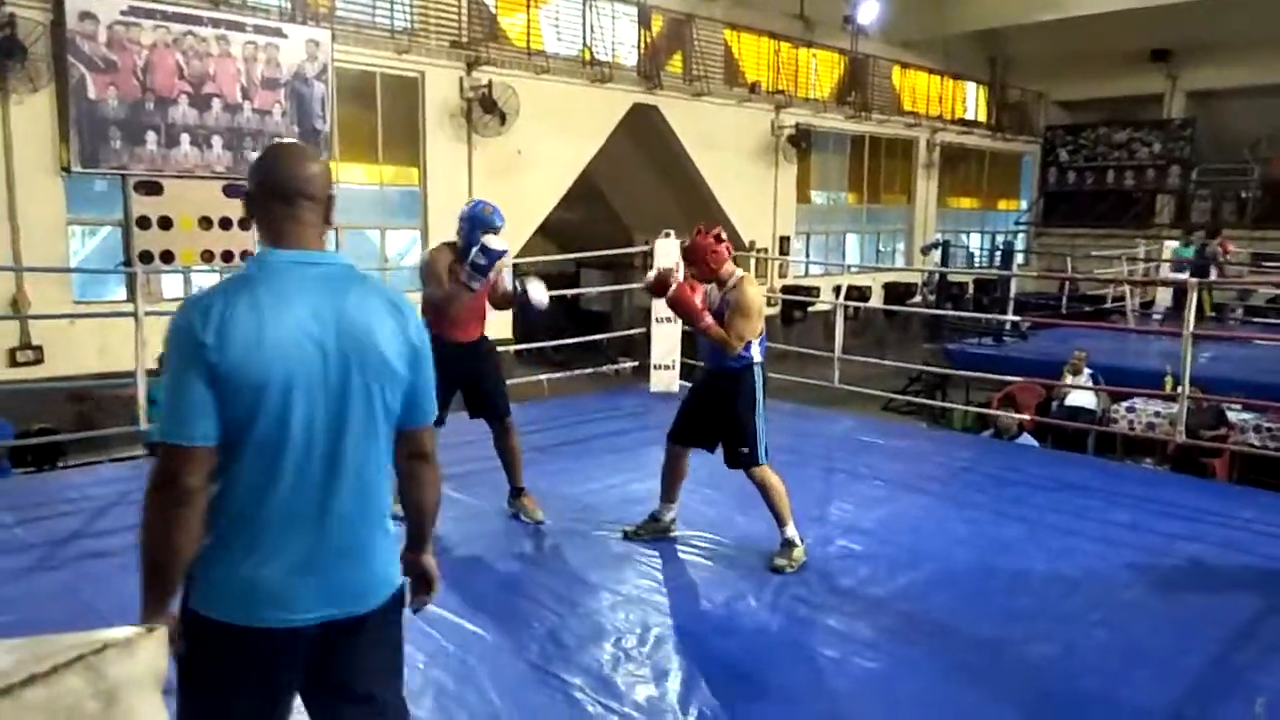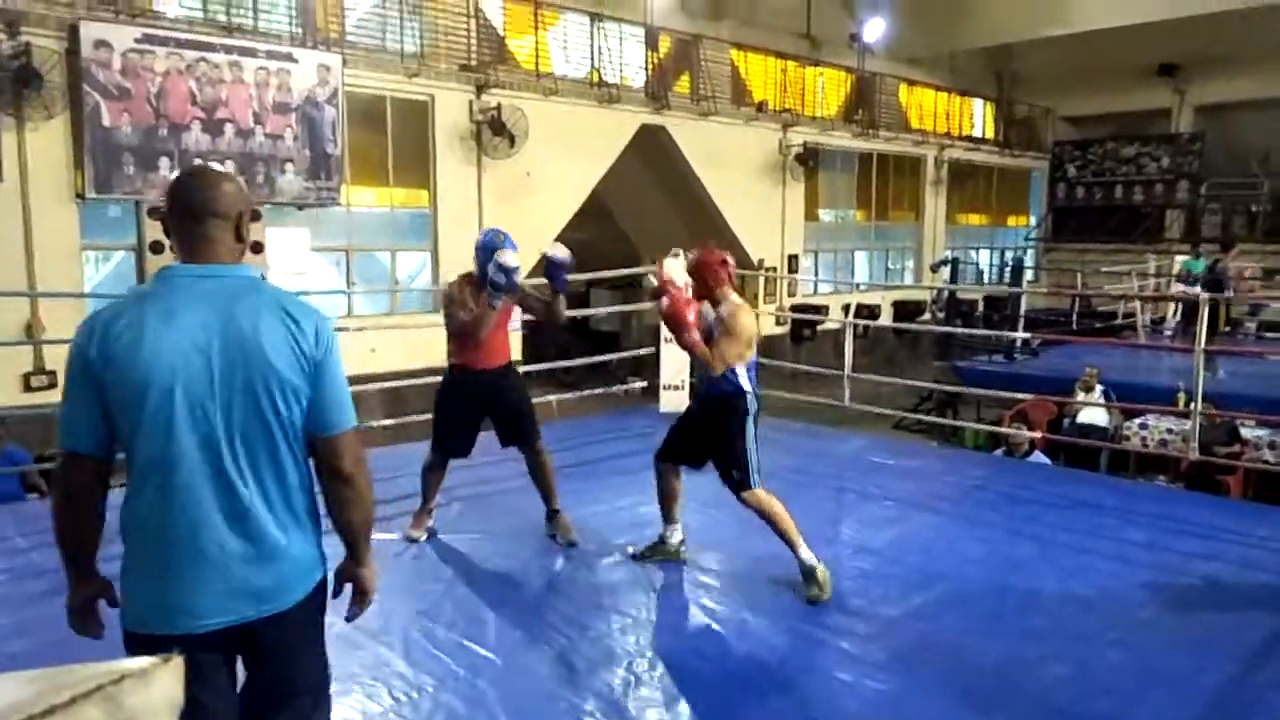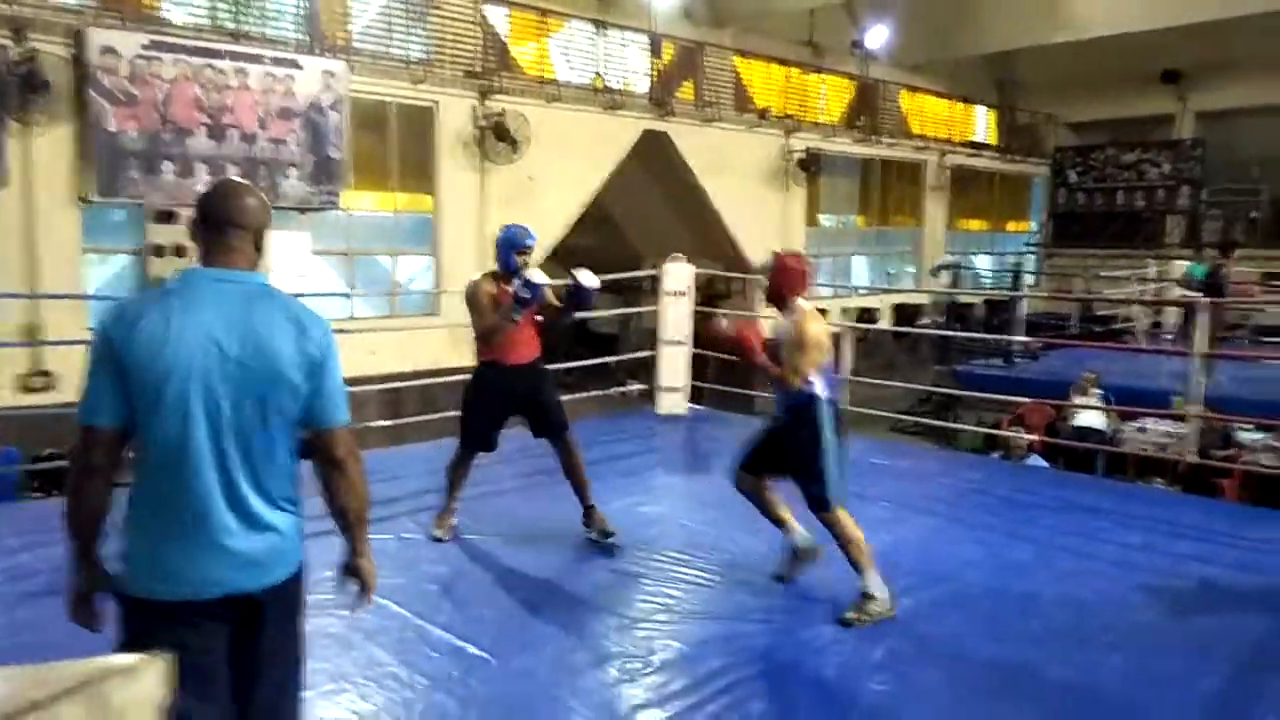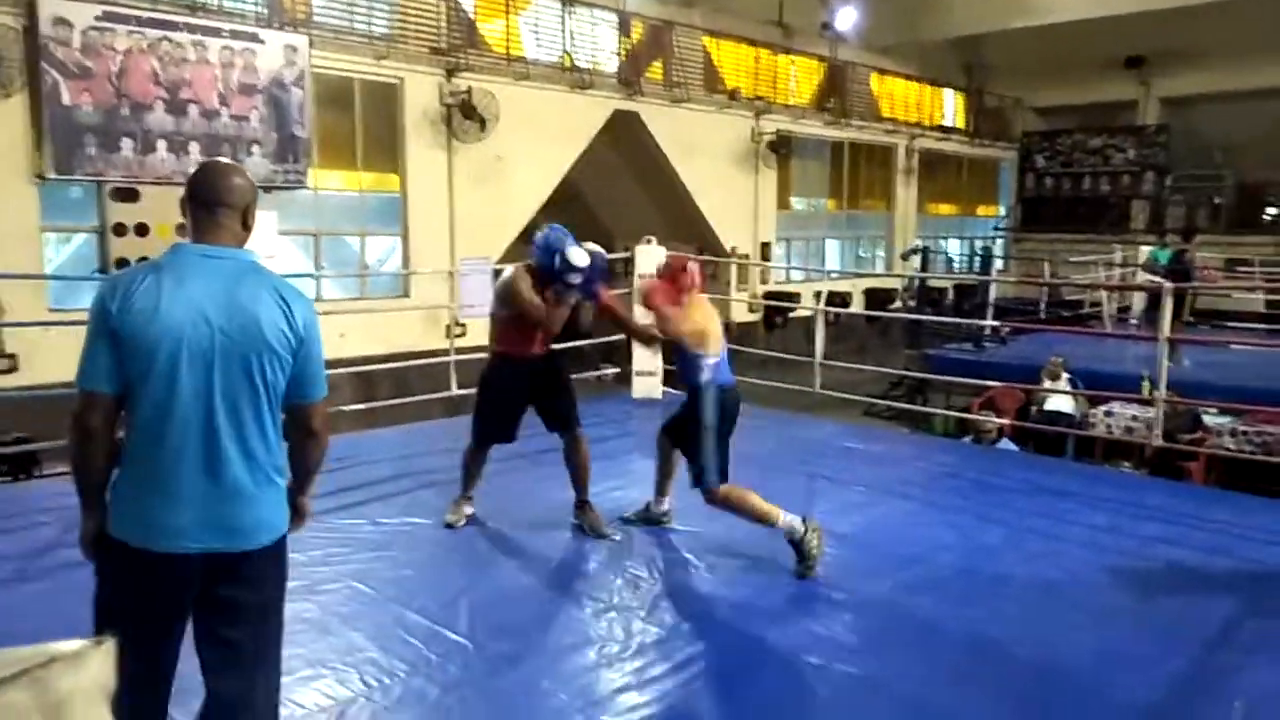
dt=0.5s
person 1, frame 1
left shoulder: (208, 319)
right shoulder: (394, 311)
left elbow: (182, 484)
right elbow: (419, 455)
left wrist: (155, 605)
right wrist: (419, 544)
left hip: (241, 600)
right hip: (365, 587)
person 1, frame 2
left shoulder: (107, 332)
right shoulder: (301, 323)
left elbow: (80, 481)
right elbow: (342, 467)
left wrist: (81, 575)
right wrist: (360, 556)
left hip: (169, 599)
right hip: (286, 582)
person 1, frame 3
left shoulder: (130, 322)
right shoulder: (305, 328)
left elbow: (96, 458)
right elbow: (337, 456)
left wrist: (85, 558)
right wrist: (357, 546)
left hip: (166, 574)
right hip: (270, 565)
person 1, frame 4
left shoulder: (124, 293)
right shoulder: (289, 304)
left elbow: (94, 421)
right elbow: (310, 424)
left wrist: (92, 506)
right wrist: (299, 488)
left hip: (146, 528)
right hip: (252, 528)
person 2, frame 1
left shoulder: (745, 292)
right shoulder: (712, 286)
left elbow: (731, 344)
right elbow: (701, 327)
left wrist: (696, 313)
right wrist: (675, 294)
left hip: (741, 381)
right hip: (713, 376)
left knee: (755, 467)
right knee: (676, 444)
left ankle: (792, 540)
right ankle: (664, 518)
person 2, frame 2
left shoulder: (738, 317)
right shoulder: (713, 309)
left elbow: (714, 365)
right elbow: (699, 341)
left wrist: (686, 330)
right wrist: (673, 301)
left hip: (734, 405)
right hip: (707, 399)
left knee: (749, 493)
right knee: (666, 463)
left ankle: (810, 565)
right ankle: (671, 540)
person 2, frame 3
left shoulder: (806, 325)
right shoulder: (790, 321)
left elbow: (790, 381)
right elbow: (783, 367)
left wrist: (753, 353)
right wrist: (753, 345)
left hip: (814, 417)
right hip: (791, 416)
left knee: (827, 510)
right knee: (747, 478)
left ankle: (876, 594)
right ankle: (800, 542)
person 2, frame 4
left shoulder: (694, 309)
right shoulder: (688, 307)
left elbow: (674, 330)
right elbow: (662, 335)
left wrist: (658, 304)
left hip: (712, 402)
right hip: (704, 397)
left knee: (715, 491)
right knee: (666, 439)
left ankle: (799, 530)
right ankle: (659, 508)
person 3, frame 1
left shoulder: (491, 260)
right shoulder: (438, 258)
left elbow: (499, 300)
right elbow: (447, 307)
left wrist: (522, 292)
right wrist: (474, 274)
left hip: (476, 348)
right hip: (440, 351)
left knee: (503, 422)
left ankle: (518, 494)
person 3, frame 2
left shoulder: (511, 285)
right shoulder: (457, 290)
left elbow: (554, 316)
right elbow: (474, 332)
left wrist: (558, 283)
right wrist: (496, 293)
left hip: (502, 375)
right hip: (464, 379)
left knee: (534, 447)
right knee: (441, 453)
left ankle: (554, 515)
right ankle: (425, 513)
person 3, frame 3
left shoulder: (535, 283)
right shoulder: (482, 288)
right elbow: (490, 337)
left wrist: (577, 301)
right wrist: (518, 306)
left hip: (531, 372)
right hip: (494, 376)
left knee: (565, 441)
right knee: (468, 449)
left ankle: (591, 513)
right ankle: (447, 512)
person 3, frame 4
left shoulder: (559, 276)
right shoulder: (516, 283)
right elbow: (551, 326)
left wrist: (589, 290)
right wrist: (570, 288)
left hip: (543, 362)
right hip: (509, 366)
left knee: (573, 435)
right knee: (483, 441)
left ankle: (583, 506)
right ankle: (464, 499)
